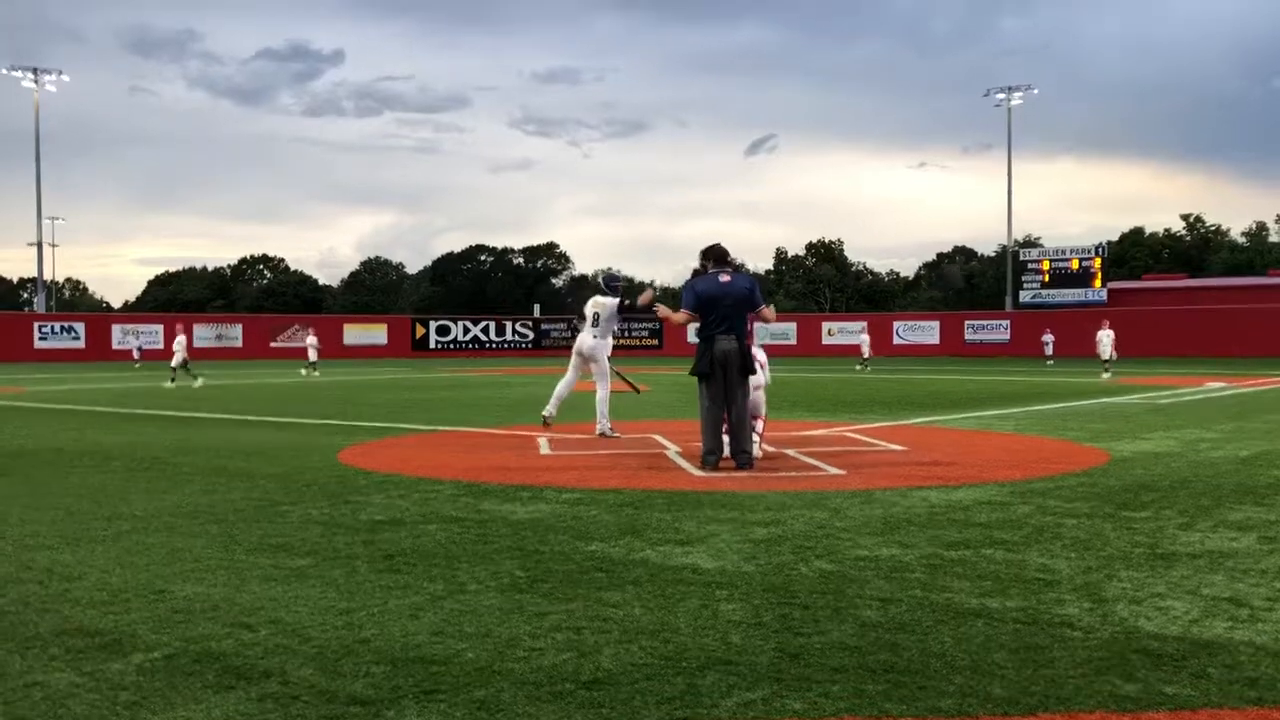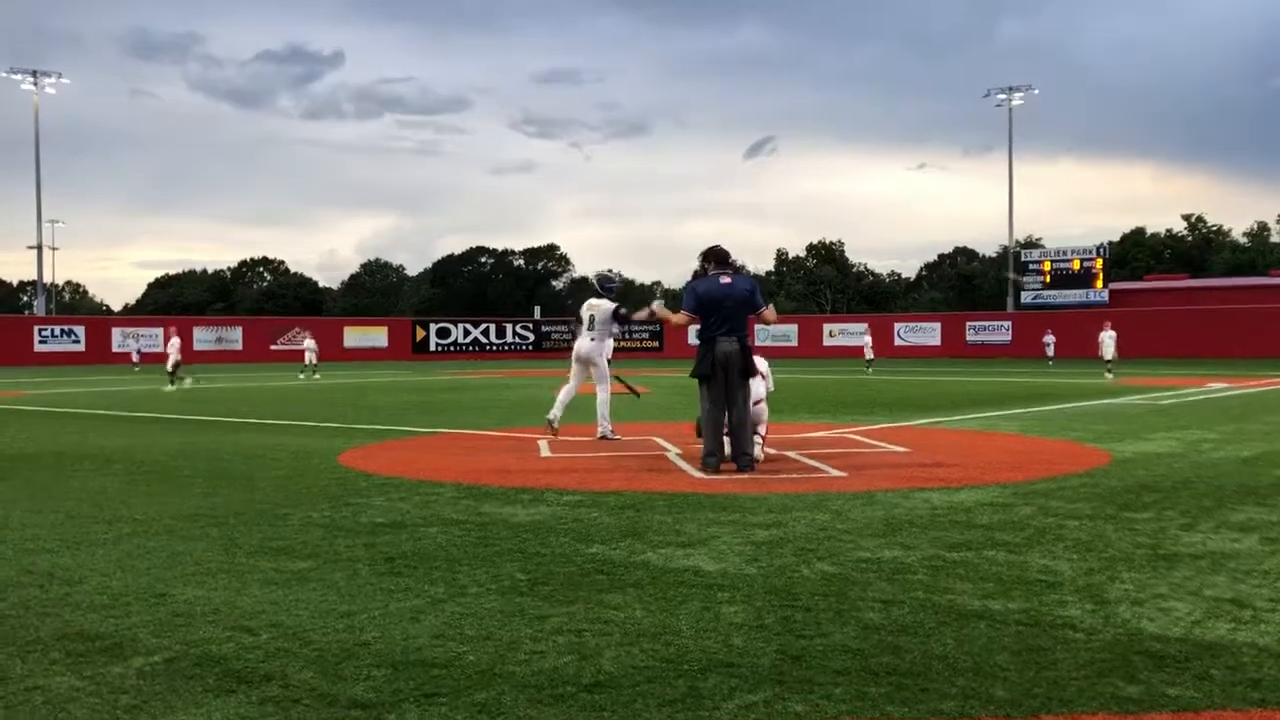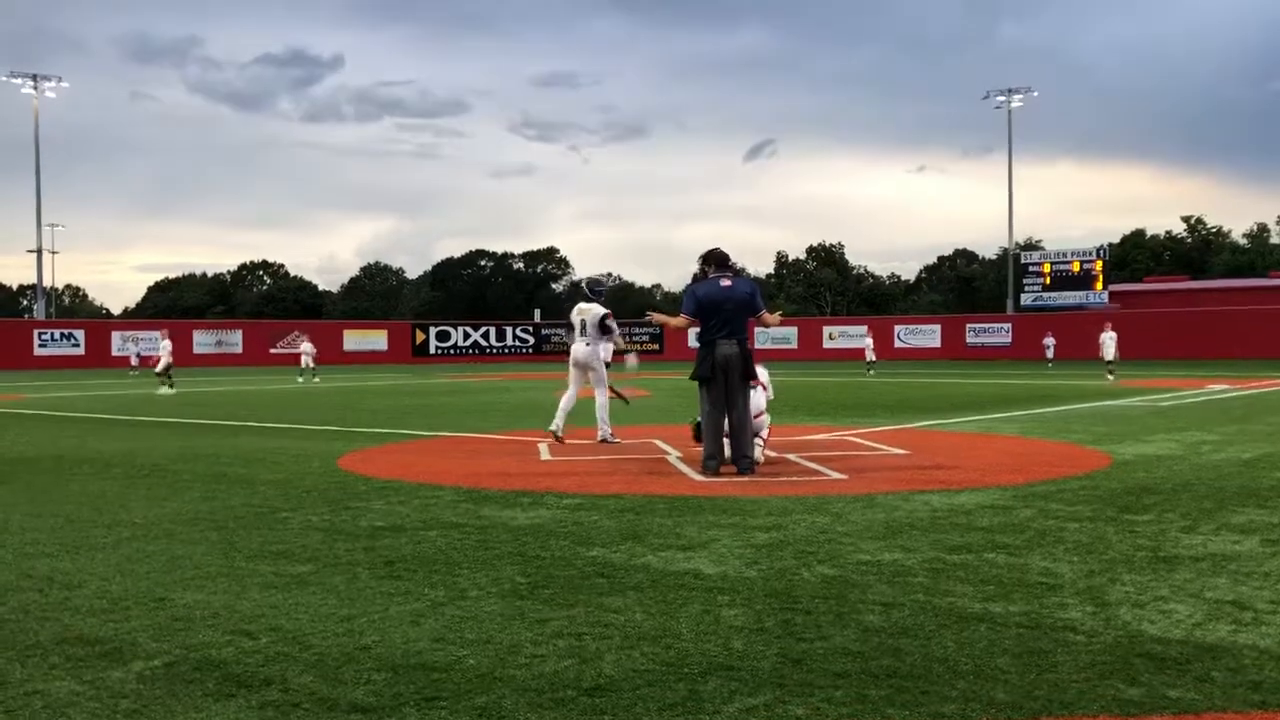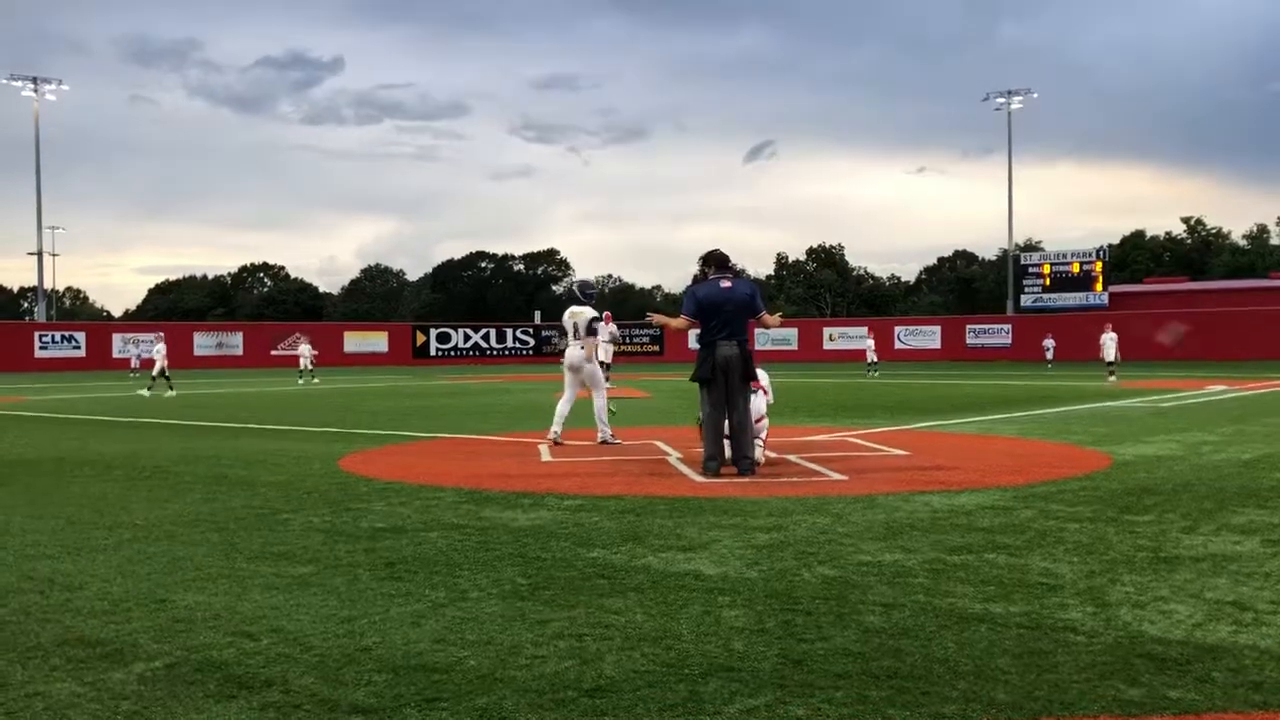
dt=0.1s
person 1, frame 1
left shoulder: (696, 284)
right shoulder: (747, 281)
left elbow: (683, 318)
right elbow: (765, 316)
left wrist: (666, 313)
right wrist: (771, 314)
left hip: (711, 349)
right hip: (737, 347)
left knee: (711, 404)
right knee: (739, 404)
left ankle: (711, 457)
right ankle: (743, 457)
person 1, frame 2
left shoulder: (697, 286)
right shoulder: (748, 283)
left elbow: (683, 320)
right elbow: (766, 318)
left wrist: (665, 314)
right wrist: (772, 314)
left hip: (711, 350)
right hip: (739, 349)
left knee: (712, 406)
right knee: (739, 406)
left ankle: (711, 459)
right ankle: (744, 459)
person 1, frame 3
left shoulder: (697, 289)
right shoulder: (748, 285)
left elbow: (683, 323)
right elbow: (766, 320)
left wrist: (663, 319)
right wrist: (775, 320)
left hip: (711, 354)
right hip: (738, 352)
left knee: (712, 409)
right knee: (740, 409)
left ankle: (712, 462)
right ankle: (744, 462)
person 1, frame 4
left shoulder: (697, 290)
right shoulder: (748, 287)
left elbow: (683, 324)
right elbow: (766, 322)
left wrist: (663, 320)
right wrist: (775, 321)
left hip: (712, 355)
right hip: (738, 353)
left knee: (712, 410)
right knee: (740, 410)
left ankle: (712, 463)
right ankle: (745, 463)
person 2, frame 1
left shoulder: (592, 301)
right shoulder: (615, 304)
left elbow: (582, 322)
right elbow: (638, 303)
left hip: (581, 341)
right hip: (597, 345)
left knee: (569, 378)
right knee: (603, 386)
left ankle: (550, 411)
right ankle: (603, 427)
person 2, frame 2
left shoulder: (587, 304)
right shoulder: (611, 307)
left elbow: (580, 327)
right elbow: (631, 317)
right wrist: (650, 311)
left hip: (580, 344)
right hip: (595, 347)
left knee: (573, 384)
right knee: (603, 388)
left ankle: (554, 415)
right ankle: (604, 429)
person 2, frame 3
left shoulder: (576, 309)
right shoulder: (601, 312)
left elbow: (571, 332)
right elbow: (612, 335)
left hip: (575, 350)
right hip: (591, 351)
left knee: (572, 390)
right knee: (601, 392)
left ankle: (557, 425)
right ankle: (604, 433)
person 2, frame 4
left shoulder: (567, 313)
right shoulder: (591, 314)
left elbow: (564, 338)
right elbow: (590, 338)
right wrist: (589, 362)
left hip: (570, 354)
right hip: (585, 355)
left knee: (568, 395)
right knee: (599, 394)
left ankle: (555, 432)
right ankle: (604, 434)
